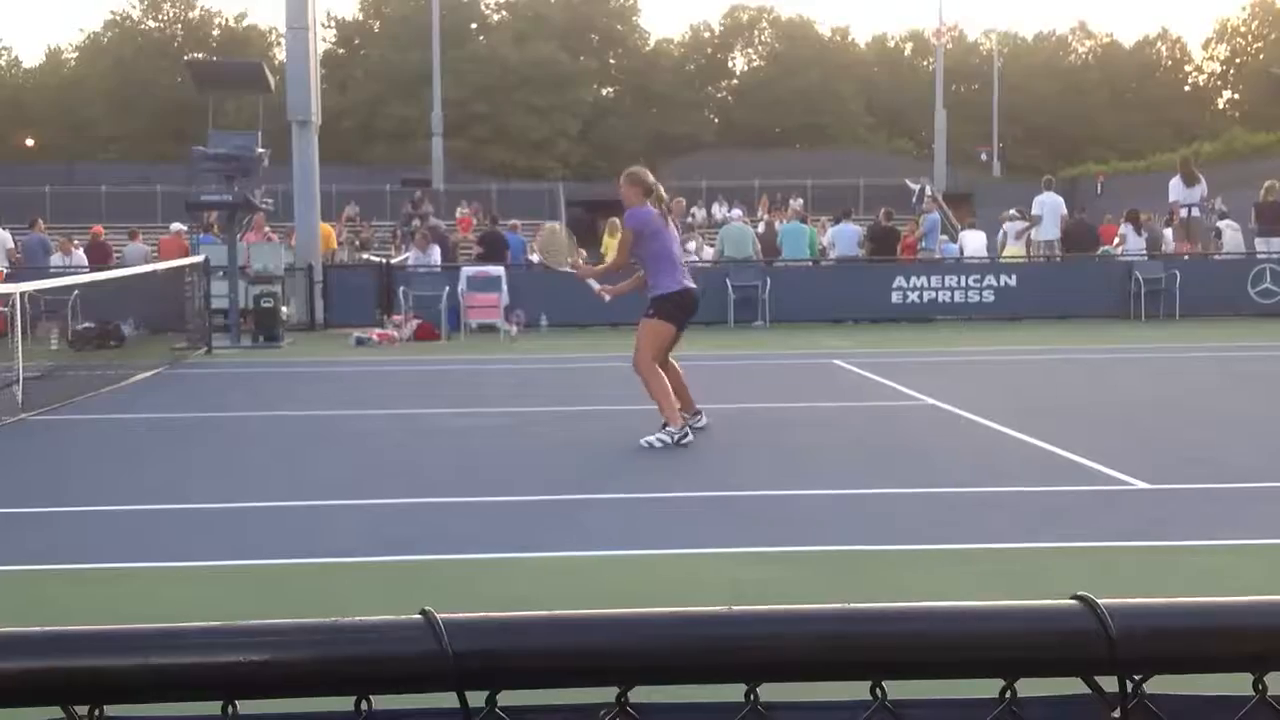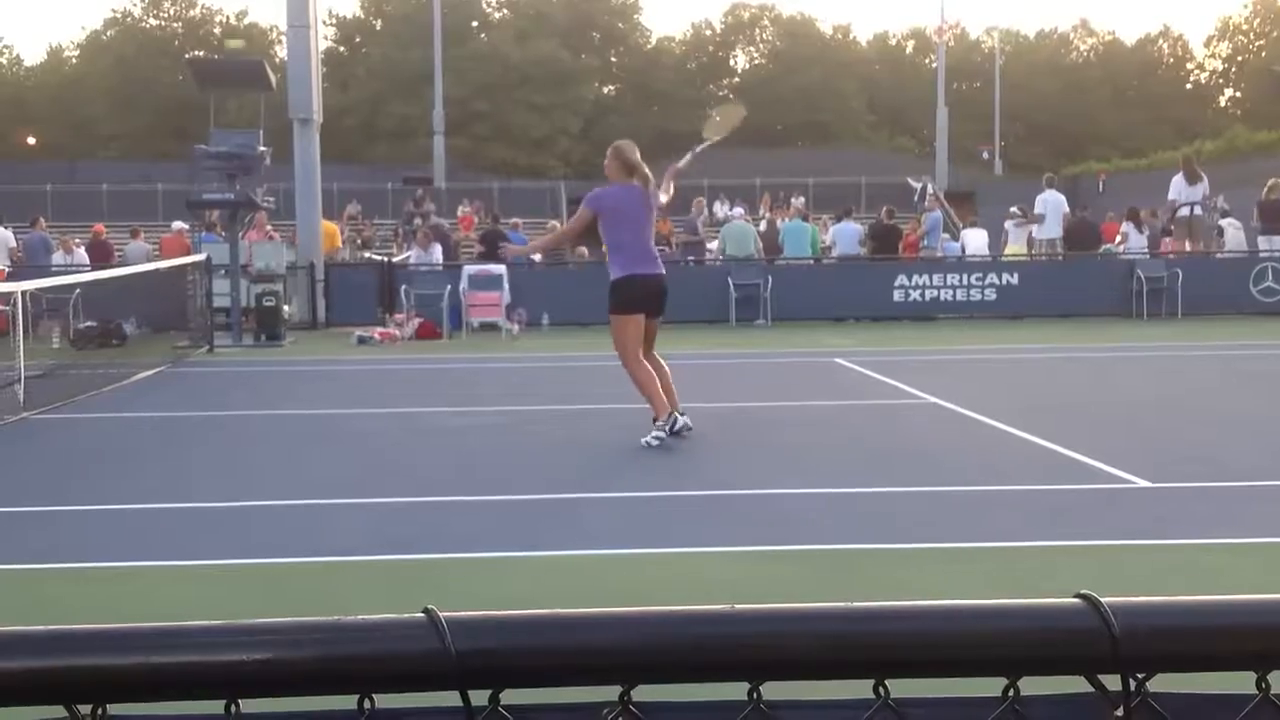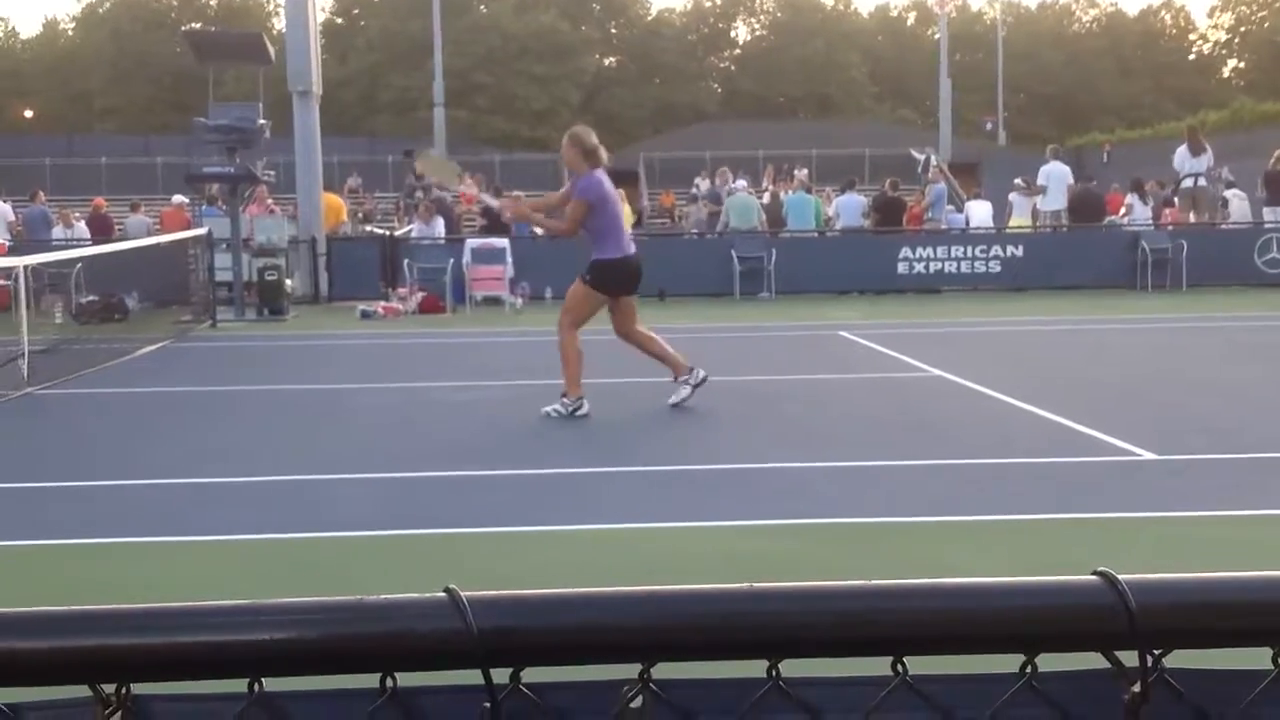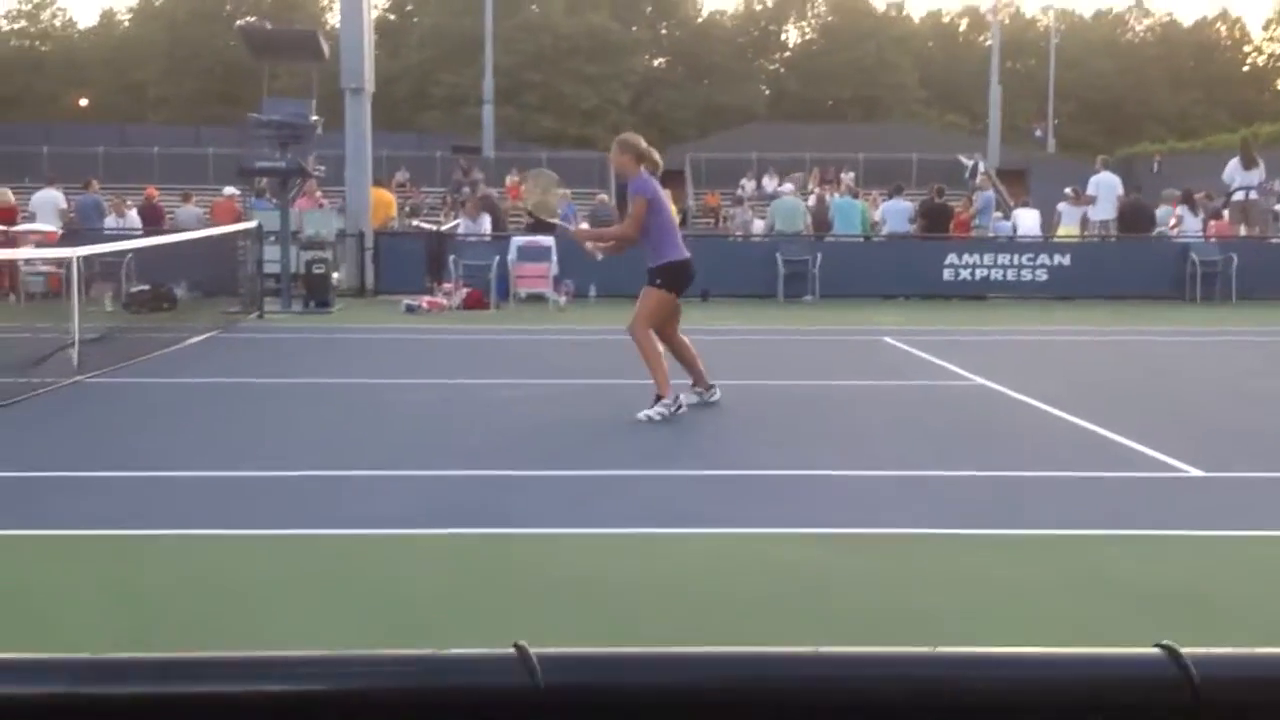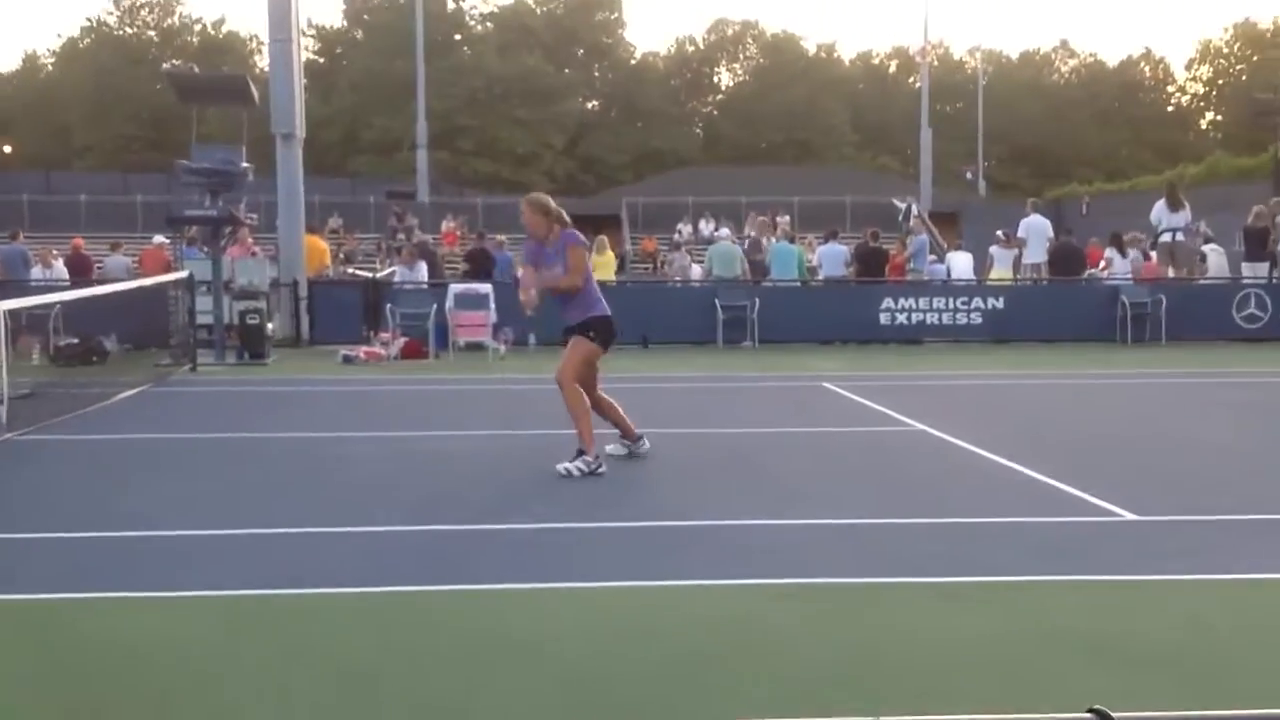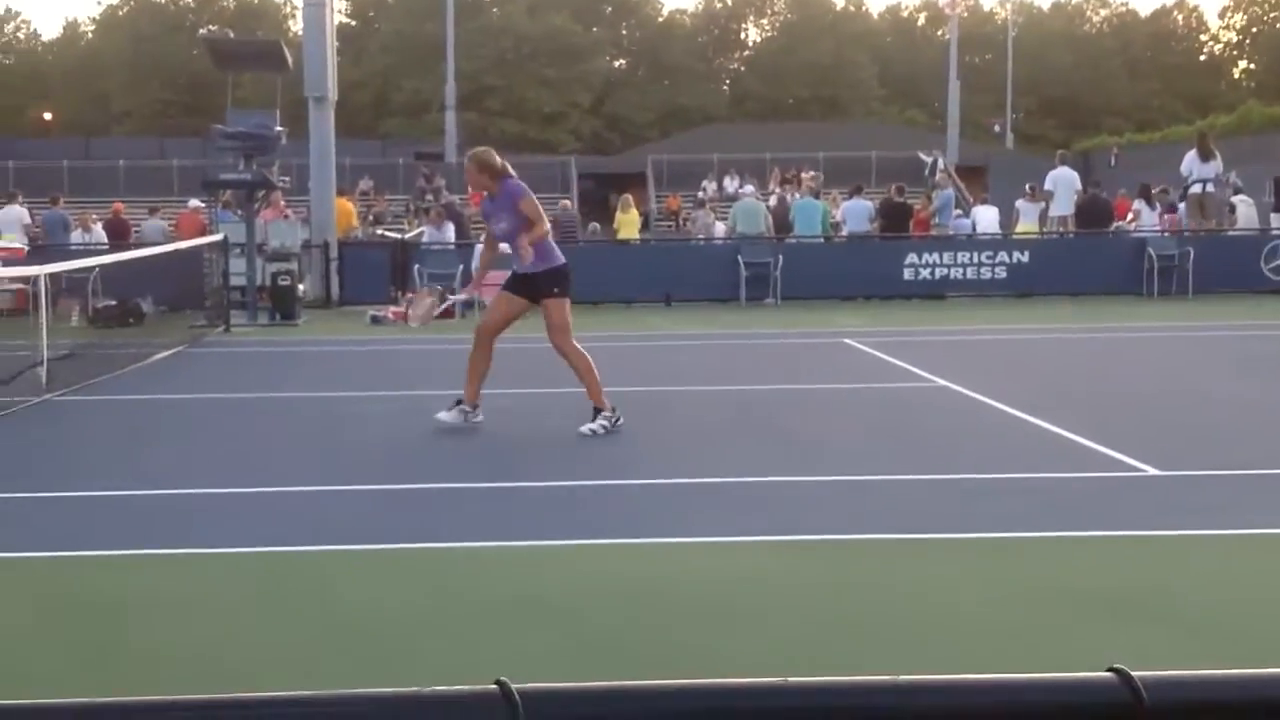
dt=0.4s
person 1, frame 1
left shoulder: (634, 216)
right shoulder: (660, 218)
left elbow: (621, 262)
left wrist: (593, 272)
right wrist: (617, 289)
left hip: (671, 299)
right hip: (683, 295)
left knee: (643, 361)
right knee: (658, 358)
left ankle: (674, 426)
right ankle: (691, 413)
person 1, frame 2
left shoulder: (600, 197)
right shoulder: (647, 194)
left elbow: (568, 234)
right elbow: (663, 197)
left wrist: (527, 249)
right wrist: (669, 177)
left hip: (628, 284)
right hip: (656, 281)
left knee: (632, 358)
right knee: (646, 353)
left ankle: (665, 418)
right ankle: (675, 414)
person 1, frame 3
left shoulder: (586, 186)
right shoulder: (592, 176)
left elbow: (567, 229)
right elbow: (557, 200)
left wrist: (527, 216)
right wrist: (523, 206)
left hip: (608, 267)
right hip: (626, 262)
left knee: (566, 325)
right knee: (627, 329)
left ankle: (573, 398)
right ankle: (686, 373)
person 1, frame 4
left shoulder: (640, 184)
right shoulder: (642, 183)
left elbow: (630, 231)
right elbow: (634, 233)
left wrist: (591, 234)
right wrist: (605, 247)
left hip: (671, 268)
right hip: (671, 266)
left knee: (639, 328)
right knee: (667, 333)
left ankle: (667, 397)
right ankle: (705, 387)
person 1, frame 5
left shoulder: (570, 239)
right shoulder: (532, 248)
left elbow: (576, 281)
right elbow: (527, 281)
left wrist: (545, 281)
right wrist: (529, 291)
left hip: (595, 322)
right hip: (575, 325)
left knee: (566, 378)
right knee: (587, 391)
left ankle: (589, 455)
right ankle: (633, 439)
person 1, frame 6
left shoulder: (514, 190)
right shoulder: (488, 204)
left elbow: (543, 227)
right elbow: (491, 246)
left wrist: (527, 241)
right wrist: (477, 280)
left hip: (550, 272)
right hip: (522, 276)
left knee: (562, 342)
right knee: (484, 332)
left ankle: (606, 410)
right ankle: (469, 406)
